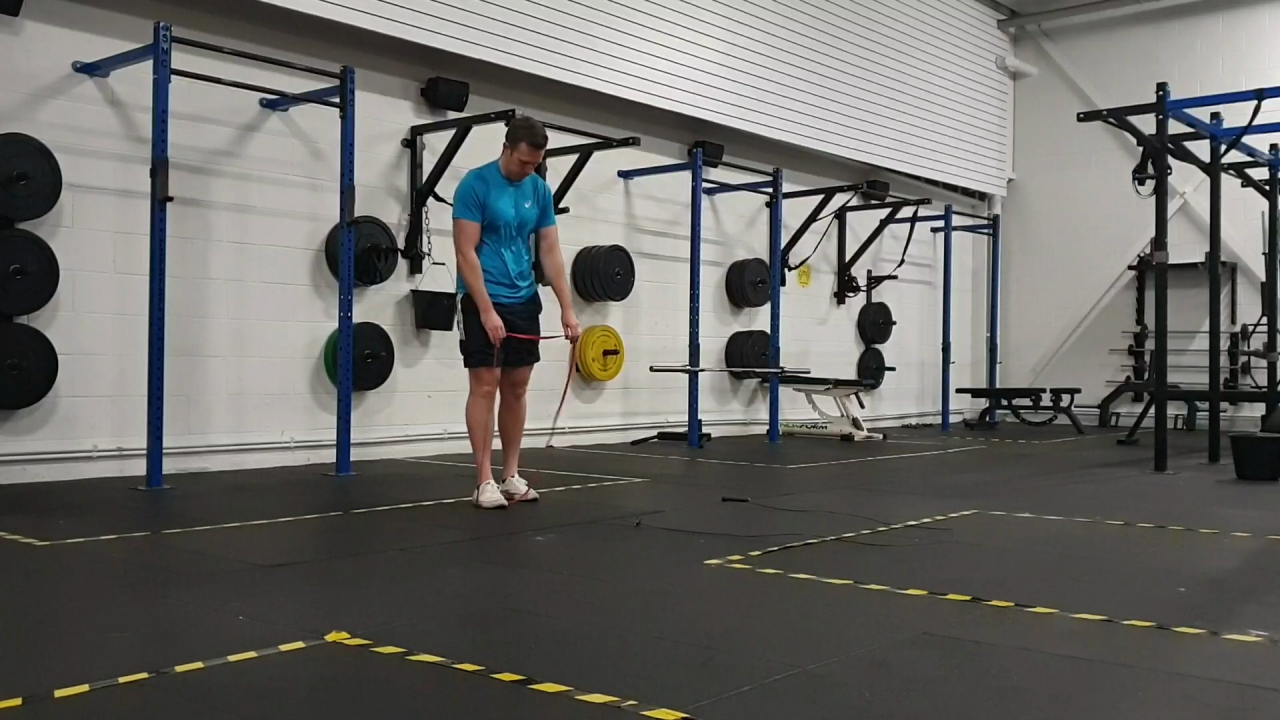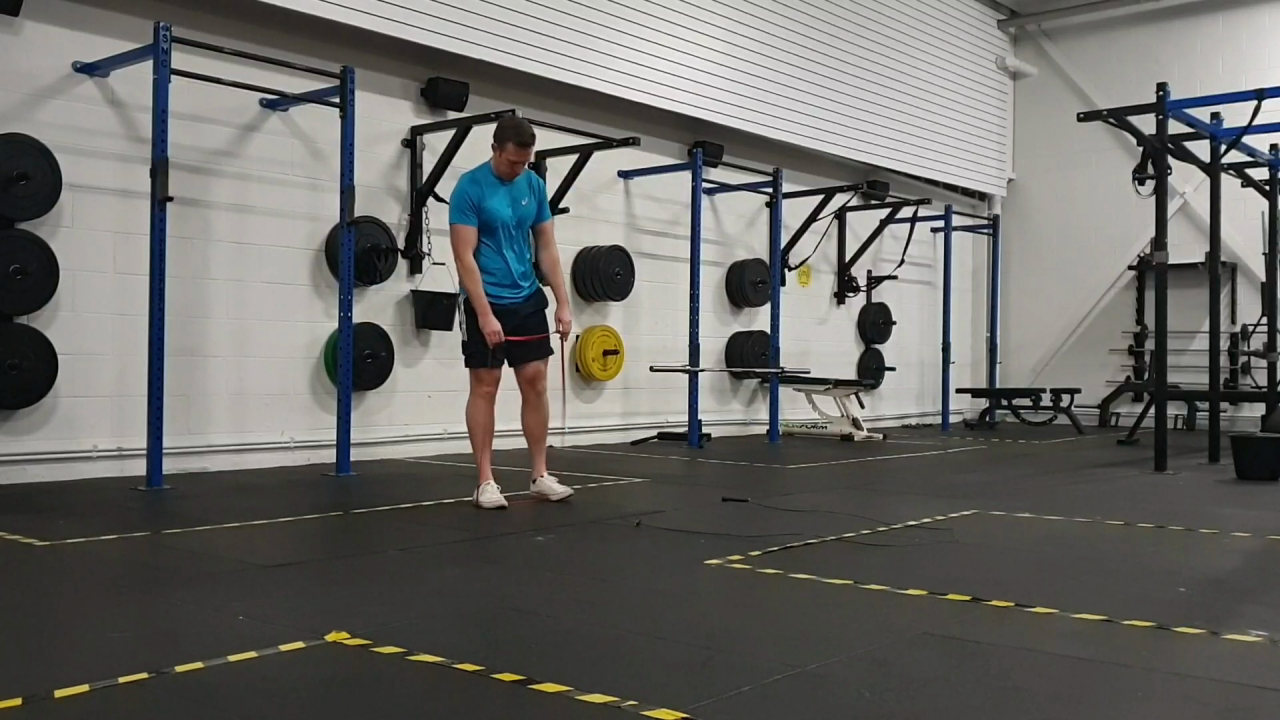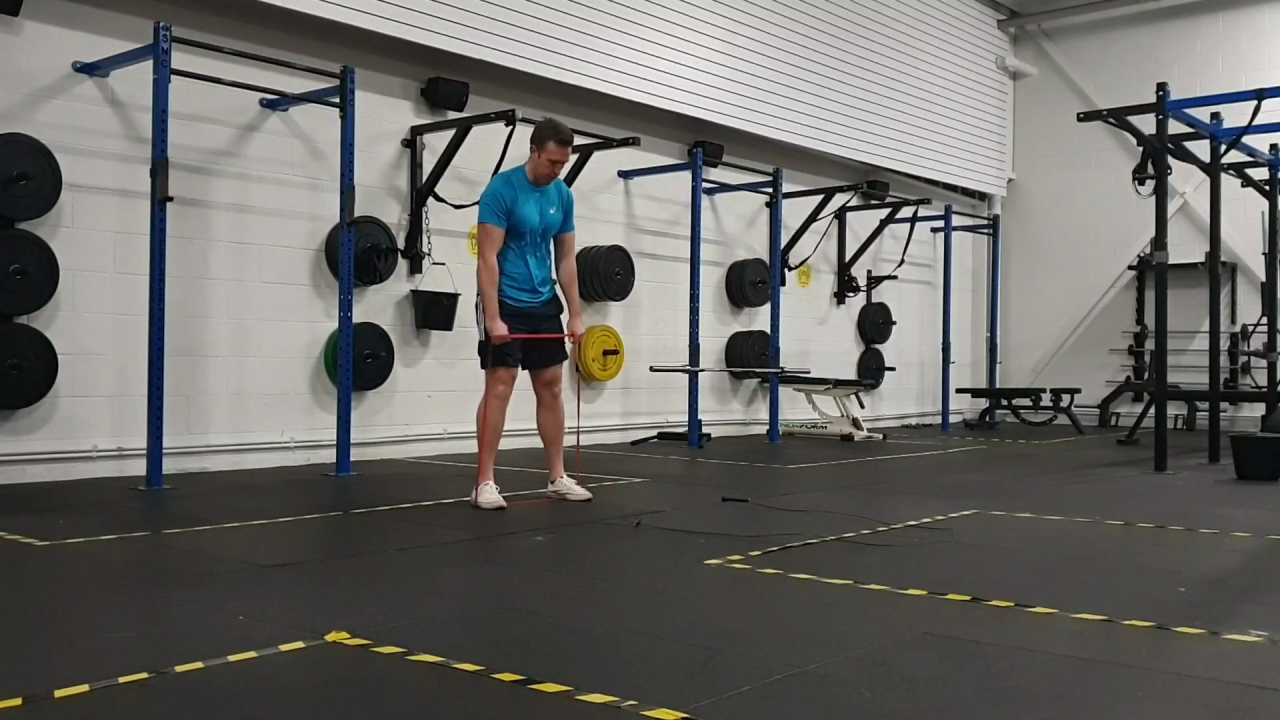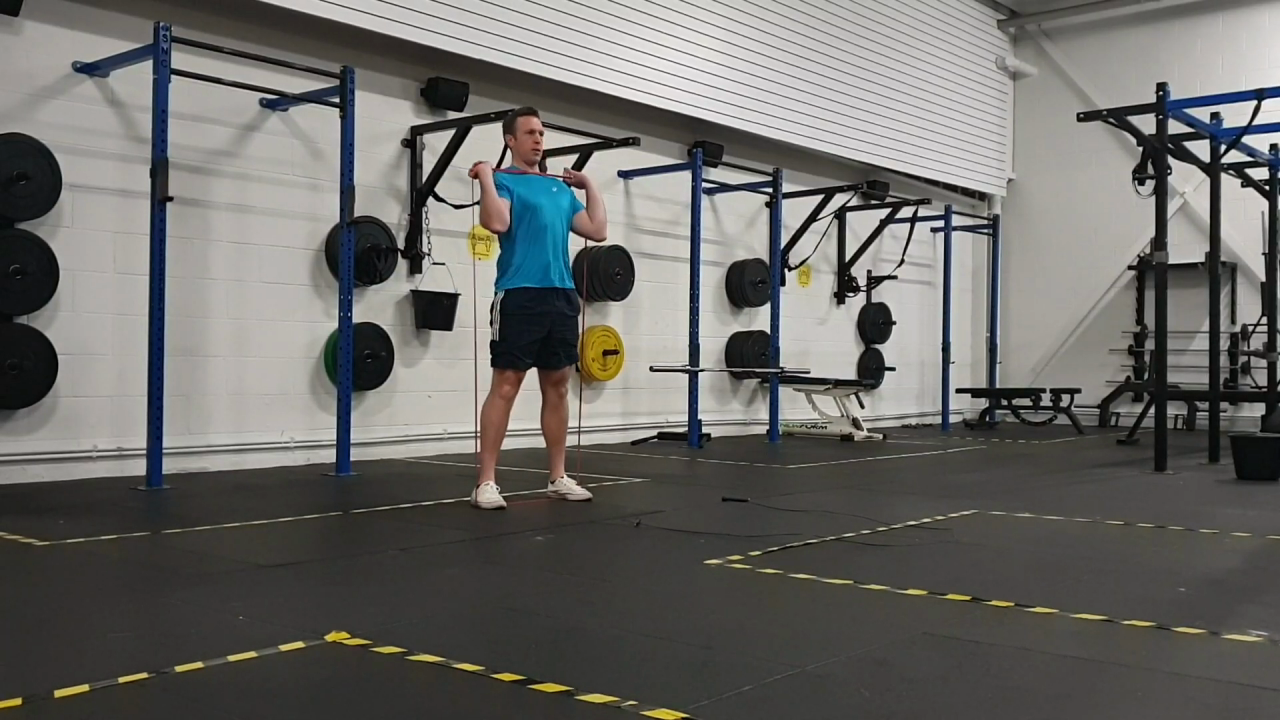
dt=1s
person 1, frame 1
left shoulder: (539, 190)
right shoulder: (475, 184)
left elbow: (550, 252)
right elbow: (466, 252)
left wrist: (567, 309)
right wrist: (486, 310)
left hip: (523, 300)
right hip: (482, 300)
left knee: (517, 388)
right knee: (485, 386)
left ankle: (511, 475)
right ankle: (485, 480)
person 1, frame 2
left shoulder: (534, 186)
right shoulder: (470, 187)
left elbow: (547, 248)
right elbow: (465, 257)
left wrist: (563, 303)
right wrist: (486, 315)
left hip: (528, 299)
right hip: (486, 301)
left knee: (535, 384)
right knee: (485, 386)
left ankle: (540, 475)
right ankle: (485, 481)
person 1, frame 3
left shoulder: (563, 196)
right shoulder: (502, 189)
left elbow: (565, 258)
right elbow: (488, 256)
left wrist: (575, 314)
right wrist: (492, 317)
left hip: (544, 304)
right hip: (507, 305)
left knee: (551, 388)
right knee: (500, 387)
left ankle: (557, 477)
right ankle: (485, 482)
person 1, frame 4
left shoulder: (560, 188)
right shoulder: (504, 180)
left elbow: (597, 231)
right elbow: (496, 222)
left wrist: (589, 186)
right wrist: (485, 177)
left hip: (561, 296)
right hip: (519, 296)
left knee: (557, 386)
right knee: (505, 386)
left ankle: (558, 477)
right ankle: (486, 482)
